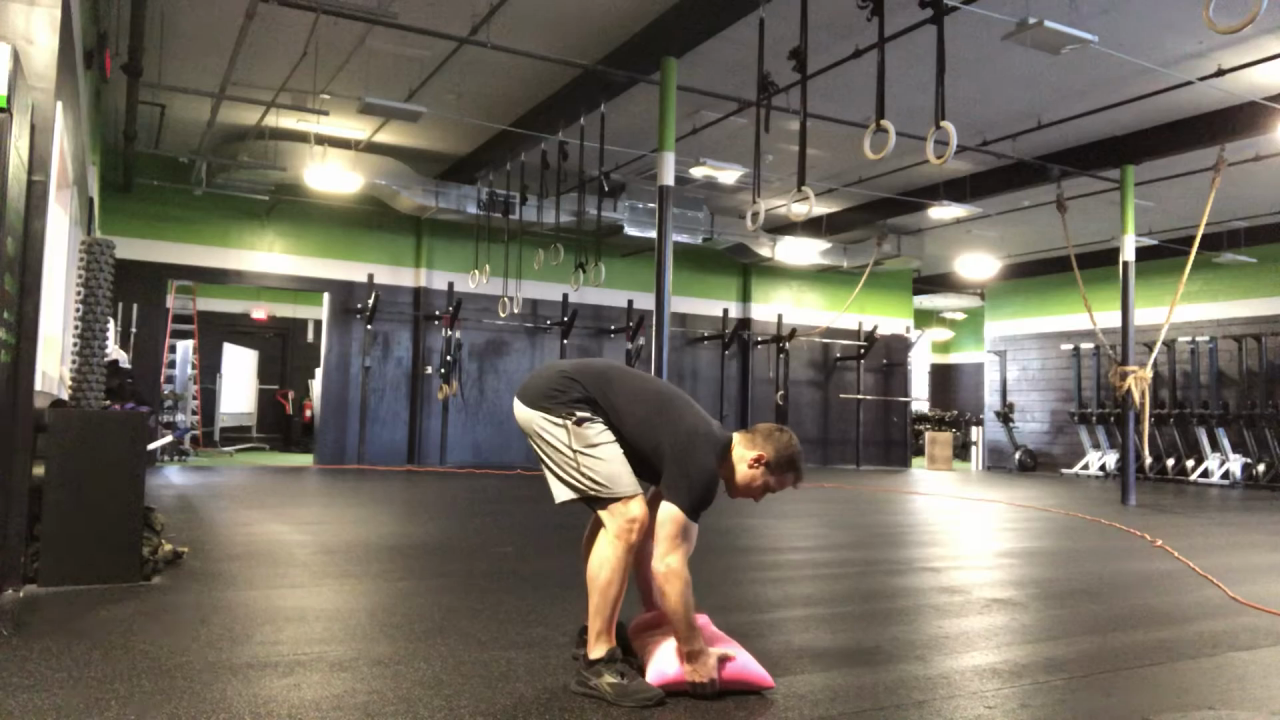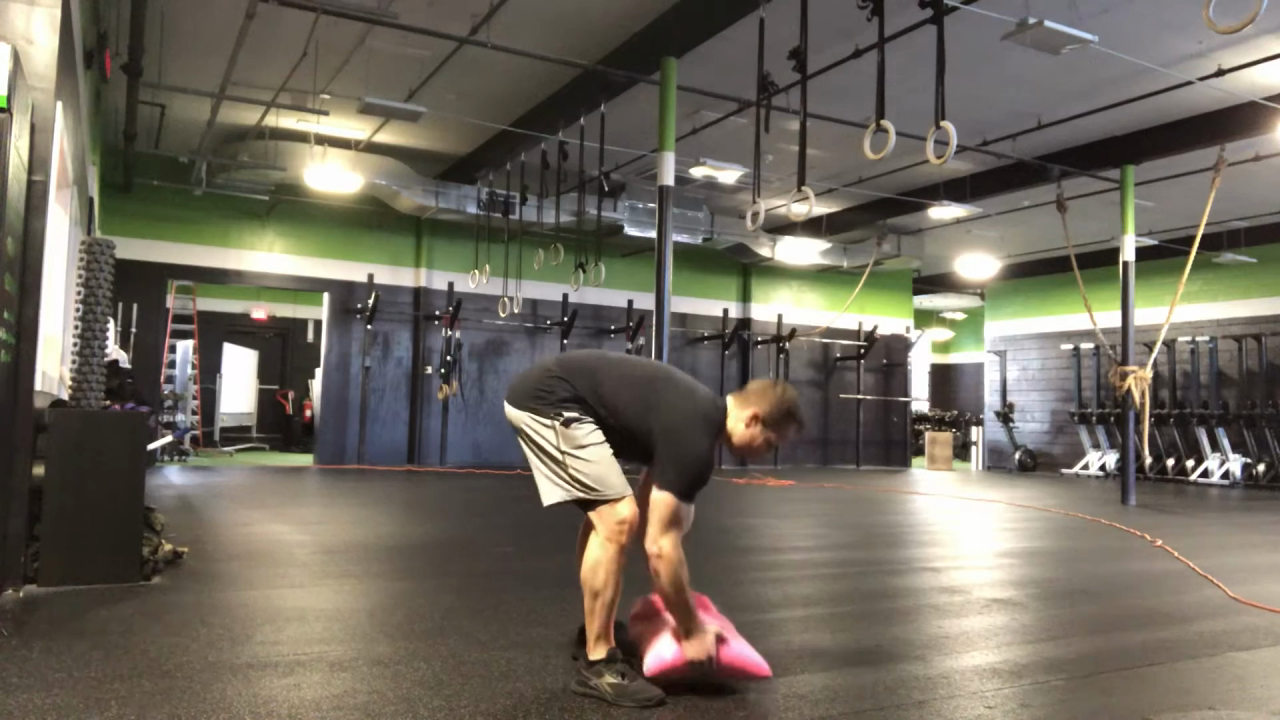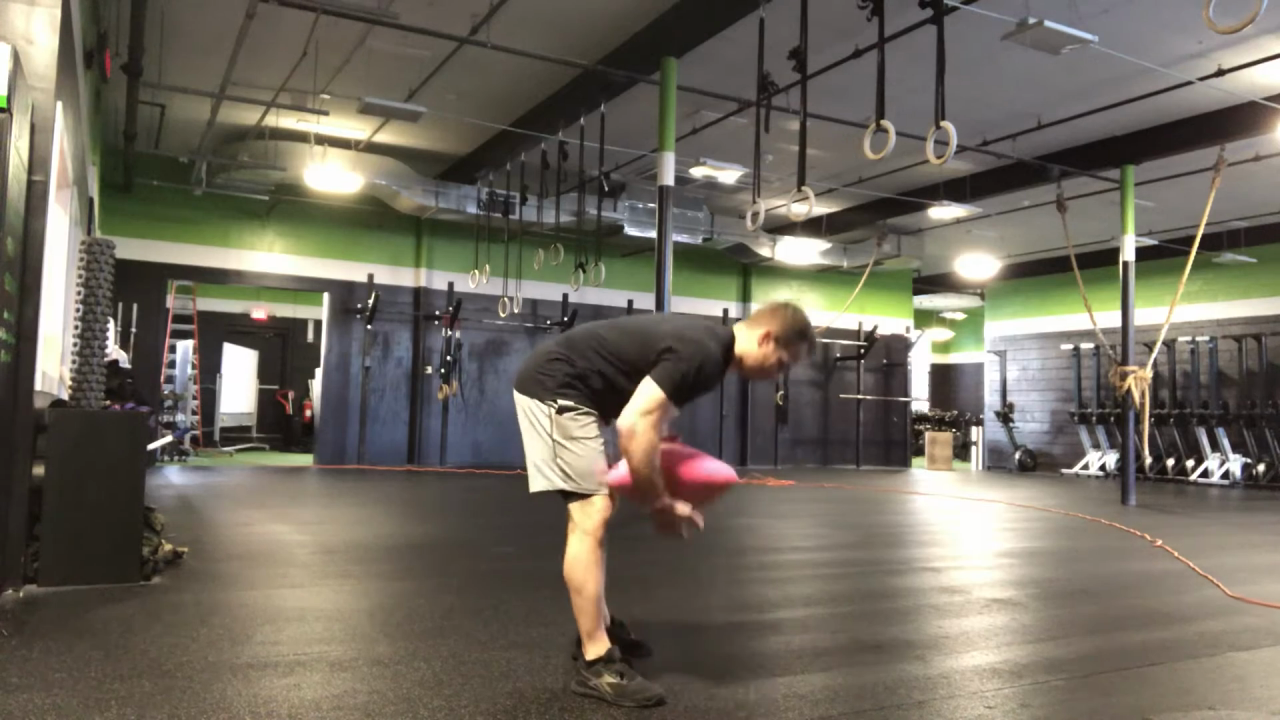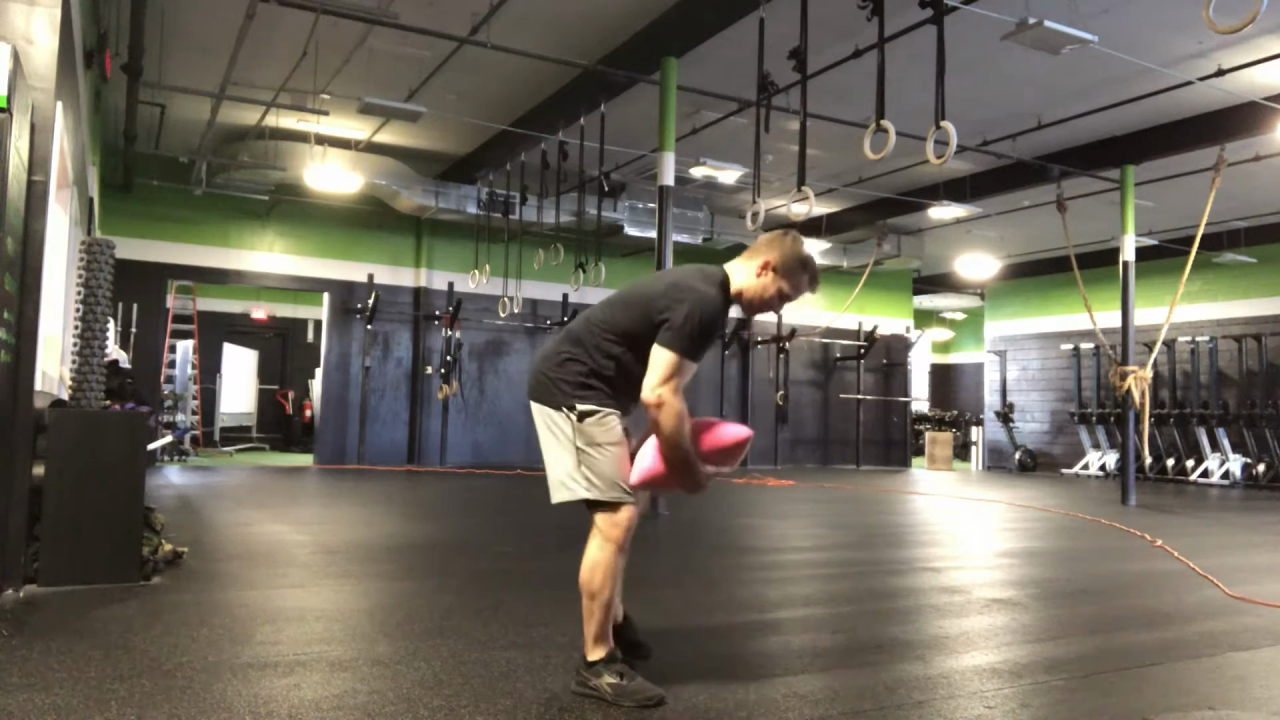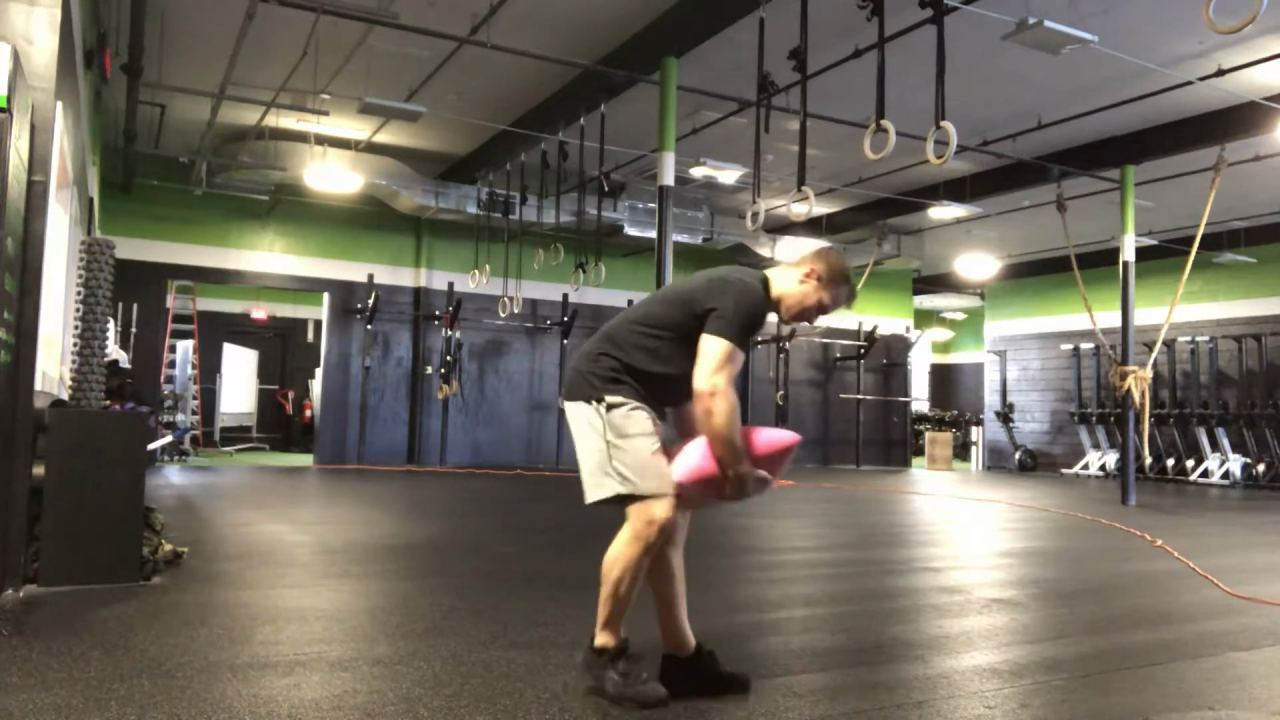
dt=0.4s
person 1, frame 1
left shoulder: (703, 445)
right shoulder: (701, 463)
left elbow: (651, 534)
right elbow: (668, 564)
left wrist: (655, 616)
right wrist: (695, 655)
left hip: (546, 395)
right hip: (556, 401)
left knee: (613, 515)
right knee: (626, 519)
left ankle: (597, 632)
right ankle: (598, 663)
person 1, frame 2
left shoulder: (703, 414)
right shoulder: (694, 437)
left elbow: (653, 514)
right elbow: (661, 546)
left wrist: (669, 600)
right wrist: (692, 632)
left hip: (540, 392)
right hip: (547, 401)
left knee: (604, 514)
right knee: (617, 520)
left ankle: (596, 633)
right ankle: (597, 664)
person 1, frame 3
left shoulder: (707, 344)
right shoulder: (702, 354)
left elbow: (649, 418)
right elbow: (634, 427)
right wrist: (663, 505)
left hip: (557, 386)
right hip: (554, 387)
left knee: (592, 511)
right knee: (591, 515)
left ankle: (598, 628)
right ankle: (596, 663)
person 1, frame 4
left shoulder: (706, 295)
right shoulder: (701, 302)
left elbow: (665, 386)
right elbow: (658, 396)
left wrist: (680, 455)
right wrist: (690, 470)
left hip: (584, 388)
right hip: (572, 390)
left knee: (628, 502)
right knee: (616, 516)
left ankle: (611, 622)
right ankle: (597, 664)
person 1, frame 5
left shoulder: (738, 292)
right shoulder: (745, 295)
left elbow: (690, 386)
right elbow: (711, 388)
right wrist: (738, 471)
left hip: (629, 393)
right hip: (606, 387)
left knee: (672, 518)
right knee: (654, 514)
left ankle: (683, 658)
right ankle: (604, 650)
